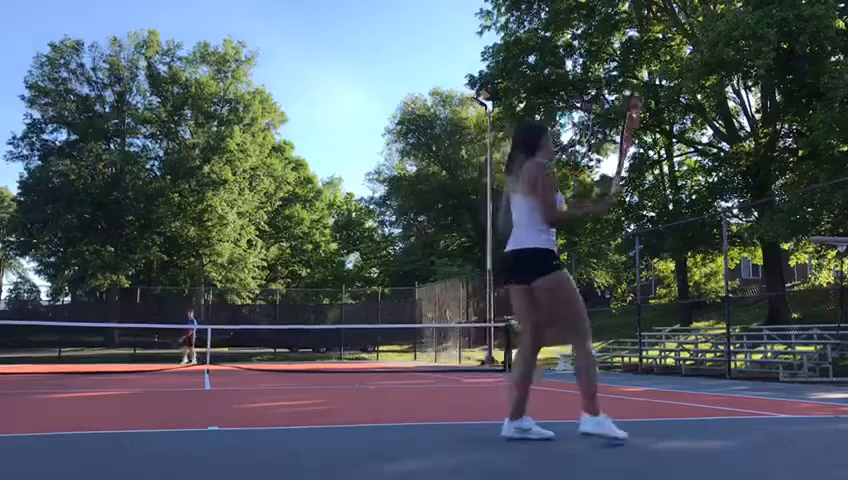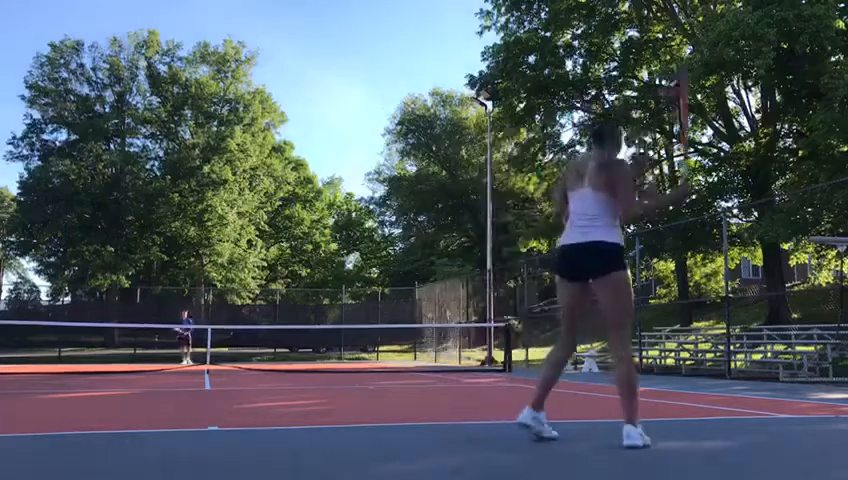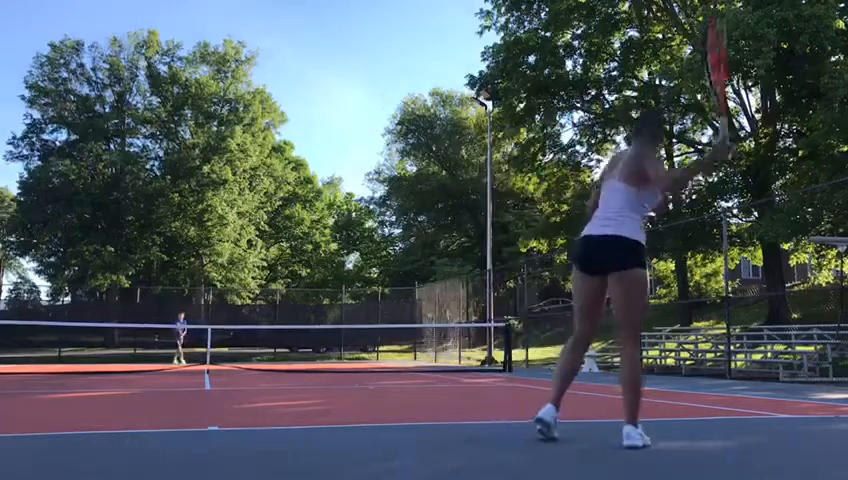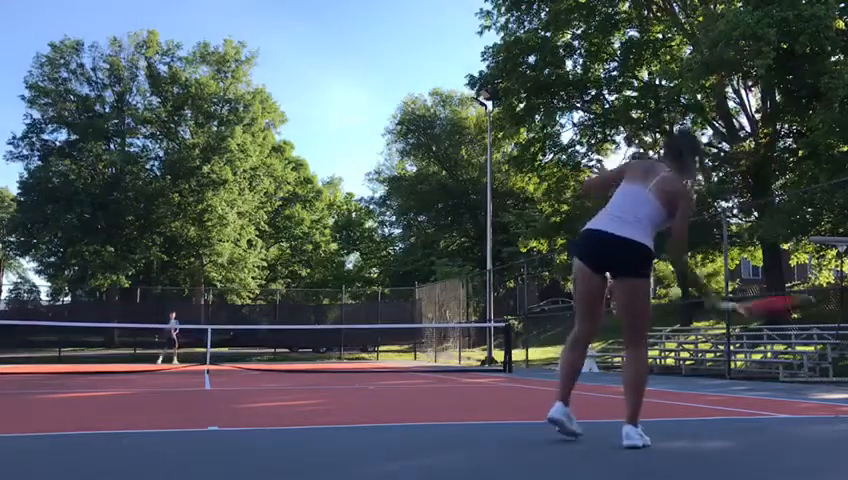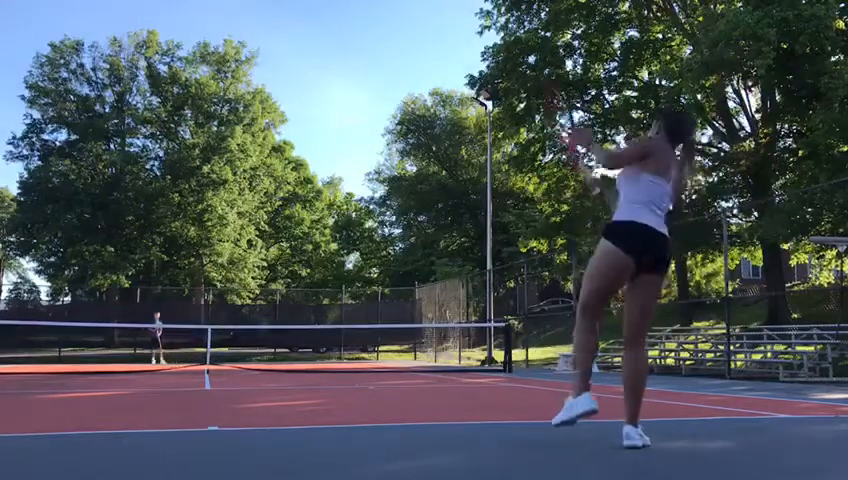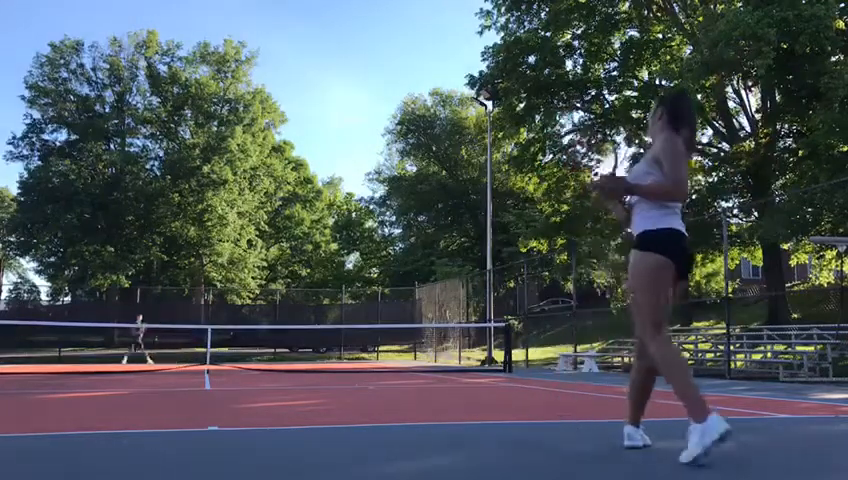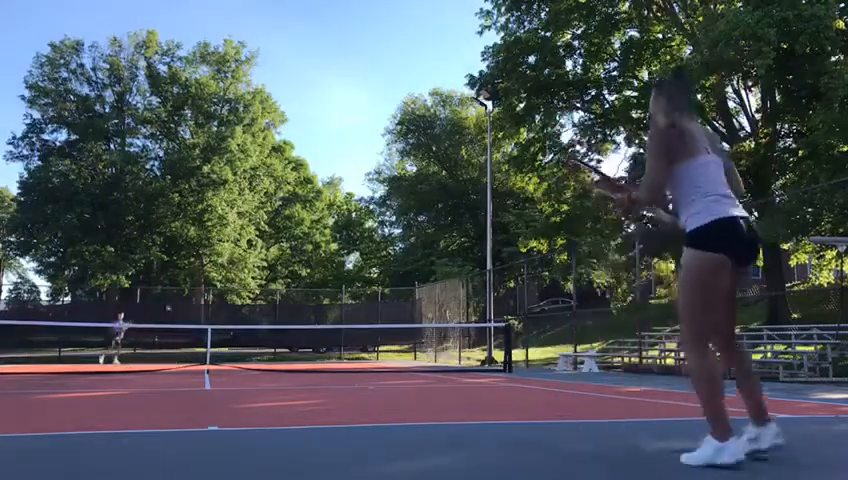
dt=0.4s
person 1, frame 1
left shoulder: (514, 175)
right shoulder: (543, 167)
right elbow: (550, 216)
right wrist: (591, 209)
left hip: (514, 258)
right hip: (538, 257)
left knee: (531, 341)
right knee: (580, 334)
left ankle: (516, 420)
right ankle: (592, 414)
person 1, frame 2
left shoulder: (571, 168)
right shoulder: (617, 167)
right elbow: (629, 213)
right wrist: (672, 198)
left hip: (568, 252)
right hip: (604, 253)
left knee: (566, 340)
right knee: (621, 341)
left ankle: (533, 411)
right ankle: (631, 426)
person 1, frame 3
left shoulder: (615, 159)
right shoulder: (647, 158)
right elbow: (667, 183)
right wrist: (709, 160)
left hip: (588, 242)
right hip: (623, 247)
left knee: (581, 334)
right knee: (630, 340)
left ankle: (550, 408)
right ankle: (631, 426)
person 1, frame 4
left shoulder: (637, 165)
right shoulder: (682, 191)
left elbow: (590, 188)
right elbow: (676, 252)
left wrist: (606, 182)
right wrist: (696, 282)
left hip: (593, 239)
right hip: (633, 252)
left knee: (583, 328)
right knee: (635, 343)
left ankle: (561, 405)
right ankle: (632, 427)
person 1, frame 5
left shoulder: (650, 145)
right shoulder: (679, 172)
left elbow: (614, 160)
left wrist: (590, 142)
left hip: (628, 235)
right hip: (658, 245)
left knee: (587, 313)
right knee: (635, 338)
left ankle: (580, 395)
right ankle: (632, 426)
person 1, frame 6
left shoulder: (667, 140)
right shoulder: (674, 148)
left elbow: (674, 191)
left wrist: (624, 188)
right wrist: (620, 189)
left hip: (655, 242)
right hip: (674, 243)
left knee: (652, 334)
right knee: (645, 339)
left ankle: (704, 421)
right ankle: (633, 427)
person 1, frame 7
left shoulder: (664, 131)
right shoulder: (704, 134)
left elbow: (651, 194)
right elbow: (736, 188)
left wrist: (631, 198)
left hip: (709, 236)
right hip: (740, 231)
left knee: (694, 341)
right knee: (722, 336)
left ankle: (722, 440)
right ankle: (761, 425)
